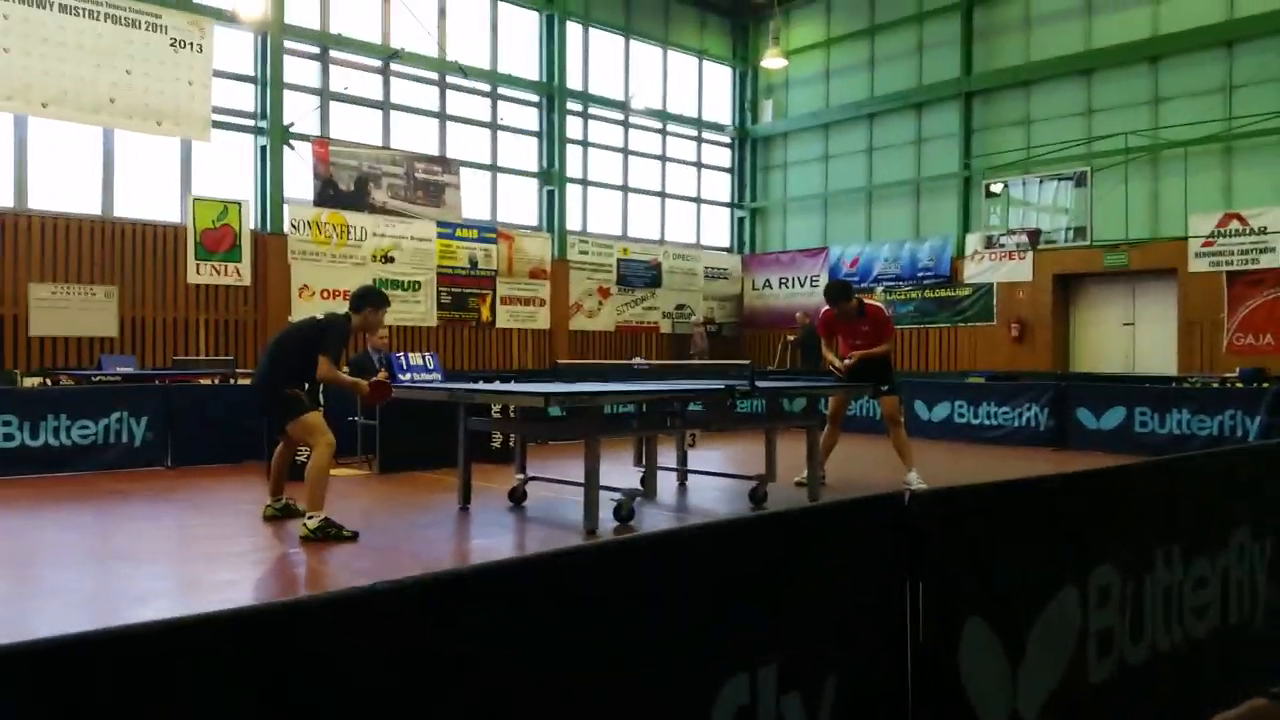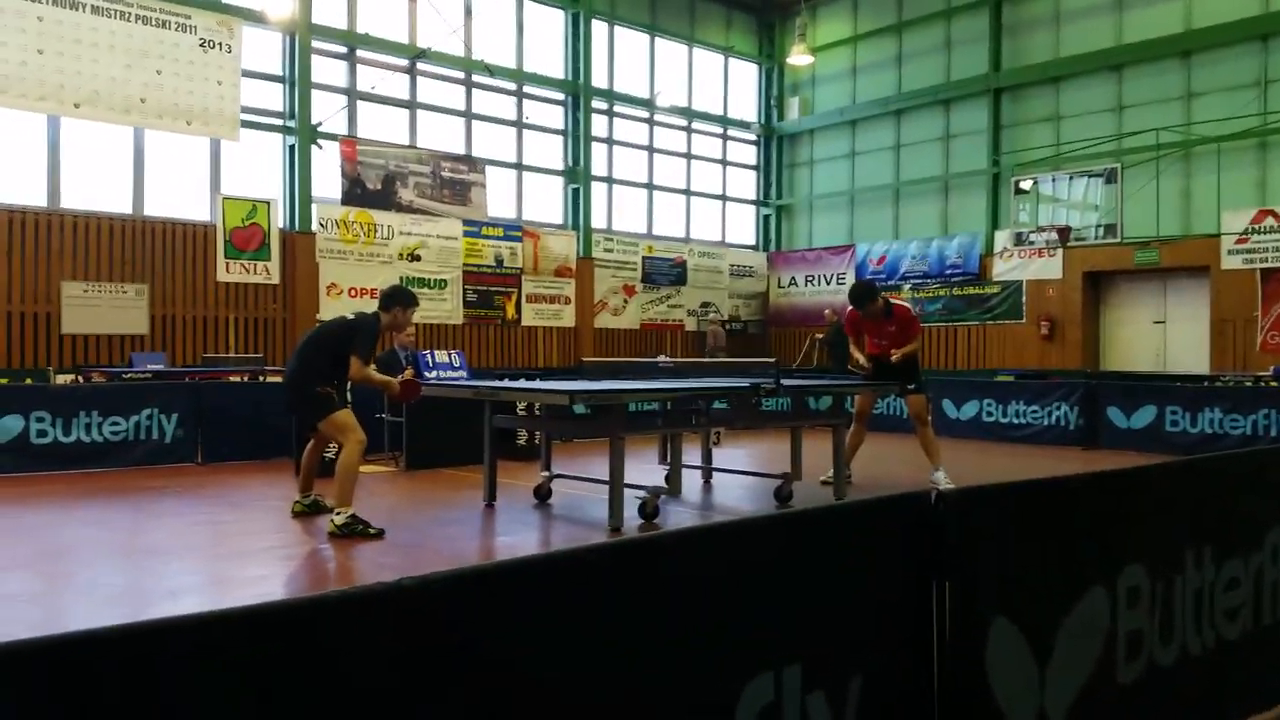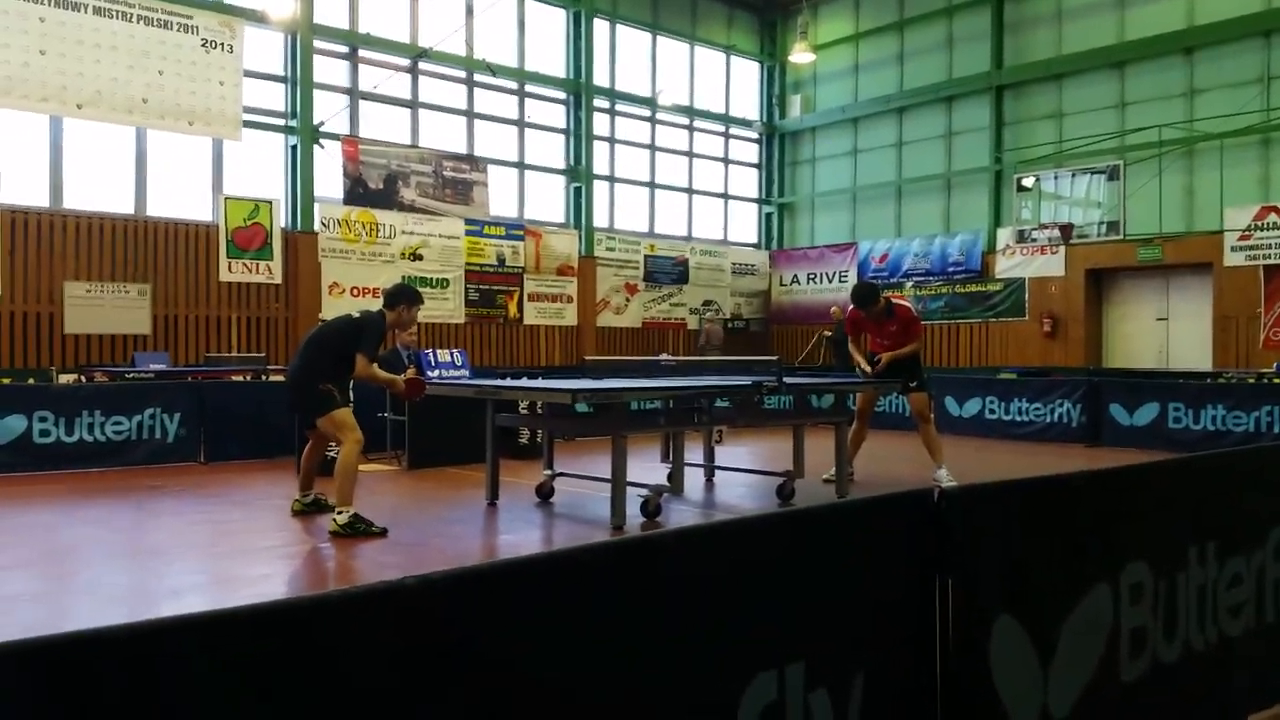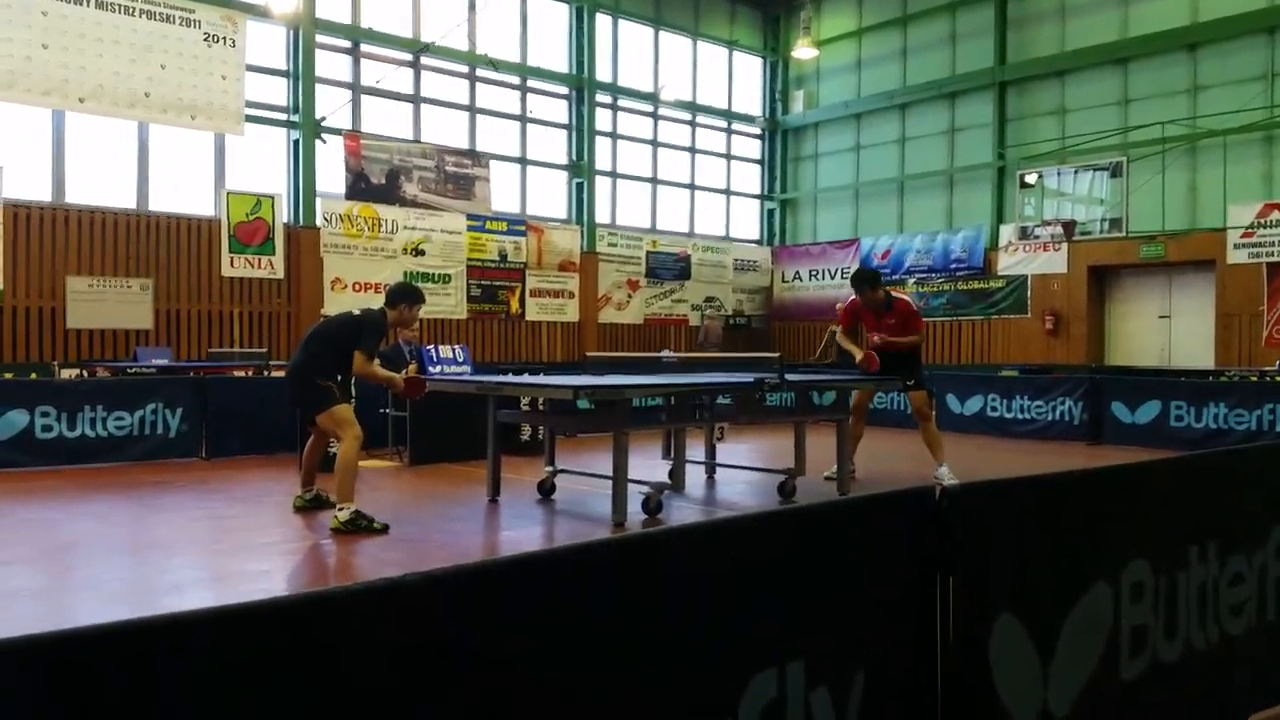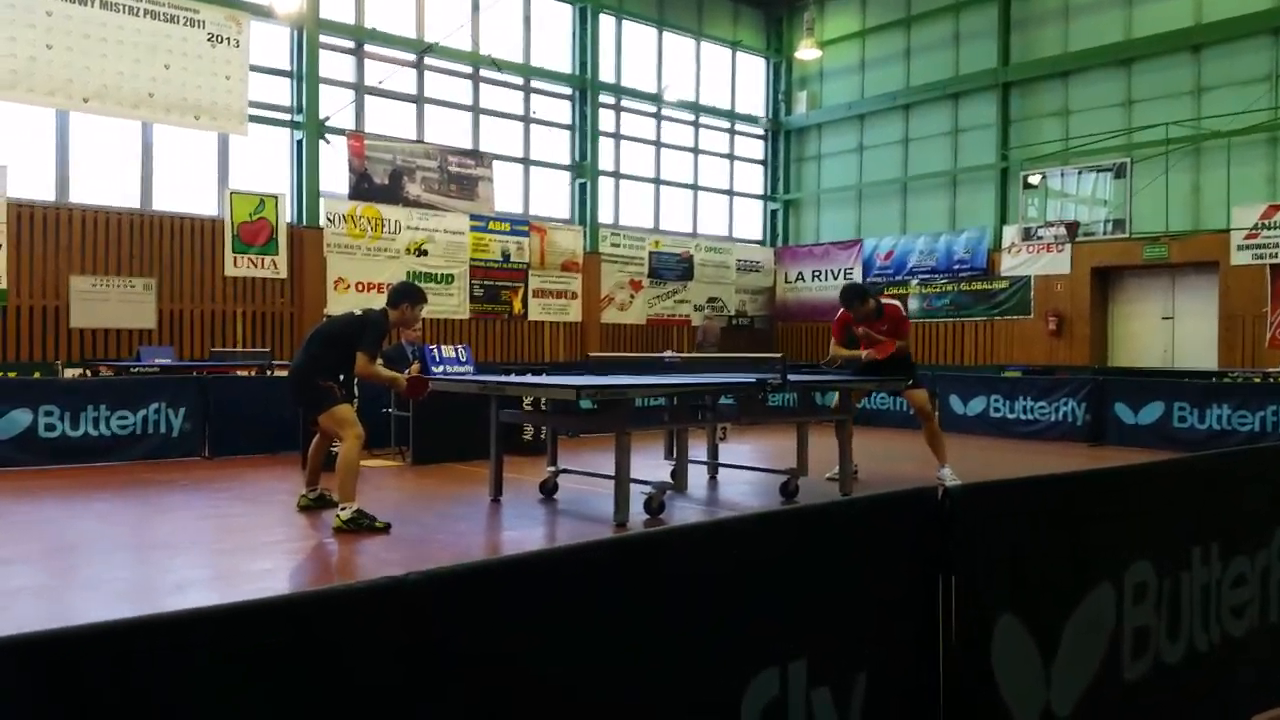
dt=0.3s
person 1, frame 1
left shoulder: (334, 323)
right shoulder: (339, 327)
left elbow: (321, 370)
right elbow: (324, 374)
left wrist: (355, 384)
right wrist: (354, 383)
left hip: (271, 380)
right hip: (279, 384)
left knee: (290, 440)
right knee: (324, 443)
left ankle: (276, 504)
right ankle: (314, 522)
person 1, frame 2
left shoulder: (364, 322)
right shoulder: (369, 326)
left elbow: (355, 369)
right elbow: (356, 373)
left wrist: (385, 382)
right wrist: (386, 382)
left hip: (301, 379)
right hip: (310, 383)
left knee: (321, 438)
right knee: (354, 440)
left ankle: (305, 500)
right ankle: (342, 518)
person 1, frame 3
left shoulder: (368, 320)
right shoulder: (375, 324)
left elbow: (359, 366)
right elbow: (362, 371)
left wrist: (390, 380)
right wrist: (391, 380)
left hip: (303, 377)
right hip: (313, 381)
left knee: (321, 437)
right knee: (352, 439)
left ankle: (305, 499)
right ankle: (343, 517)
person 1, frame 4
left shoulder: (371, 318)
right shoulder: (375, 323)
left elbow: (361, 364)
right elbow: (359, 369)
left wrist: (391, 377)
right wrist: (390, 378)
left hip: (304, 373)
right hip: (312, 376)
left knee: (323, 432)
right knee: (351, 435)
left ankle: (307, 494)
right ankle: (345, 514)
person 1, frame 5
left shoulder: (372, 318)
right shoulder: (377, 323)
left elbow: (363, 364)
right elbow: (362, 369)
left wrist: (396, 378)
right wrist: (393, 379)
left hip: (307, 373)
right hip: (314, 376)
left knee: (328, 432)
right knee: (352, 435)
left ankle: (311, 494)
right ankle: (347, 513)
person 2, frame 1
left shoulder: (877, 311)
right shoulder: (827, 315)
left elbow: (889, 345)
right elbow: (826, 346)
left wrist: (864, 354)
right wrist: (834, 360)
left hip: (877, 363)
right hip: (848, 364)
left knee: (893, 418)
right knee: (833, 417)
left ankle: (911, 473)
person 2, frame 2
left shoulder: (903, 310)
right shoulder: (853, 314)
left elbow: (916, 343)
right elbow: (853, 344)
left wrist: (901, 353)
right wrist: (860, 357)
left hip: (904, 363)
right hip: (875, 362)
left knee: (920, 417)
right knee: (860, 415)
left ankle: (938, 472)
person 2, frame 3
left shoulder: (905, 310)
right shoulder: (855, 313)
left elbow: (918, 344)
right elbow: (852, 344)
left wrist: (891, 356)
right wrist: (861, 361)
left hip: (906, 360)
right hip: (876, 360)
left knee: (923, 415)
right knee: (861, 413)
left ankle: (941, 470)
person 2, frame 4
left shoulder: (904, 304)
right shoulder: (853, 304)
left elbow: (919, 338)
right elbow: (840, 335)
left wrist: (889, 340)
right wrist: (856, 351)
left hip: (905, 357)
right hip: (876, 356)
left knee: (922, 413)
right knee: (857, 409)
left ankle: (941, 468)
person 2, frame 5
left shoulder: (894, 309)
right shoulder: (843, 316)
left elbow: (904, 347)
right elbow: (834, 350)
left wrist: (874, 337)
right wrist: (860, 353)
left hip: (898, 364)
right hip: (867, 364)
left knee: (925, 411)
left ankle: (944, 468)
